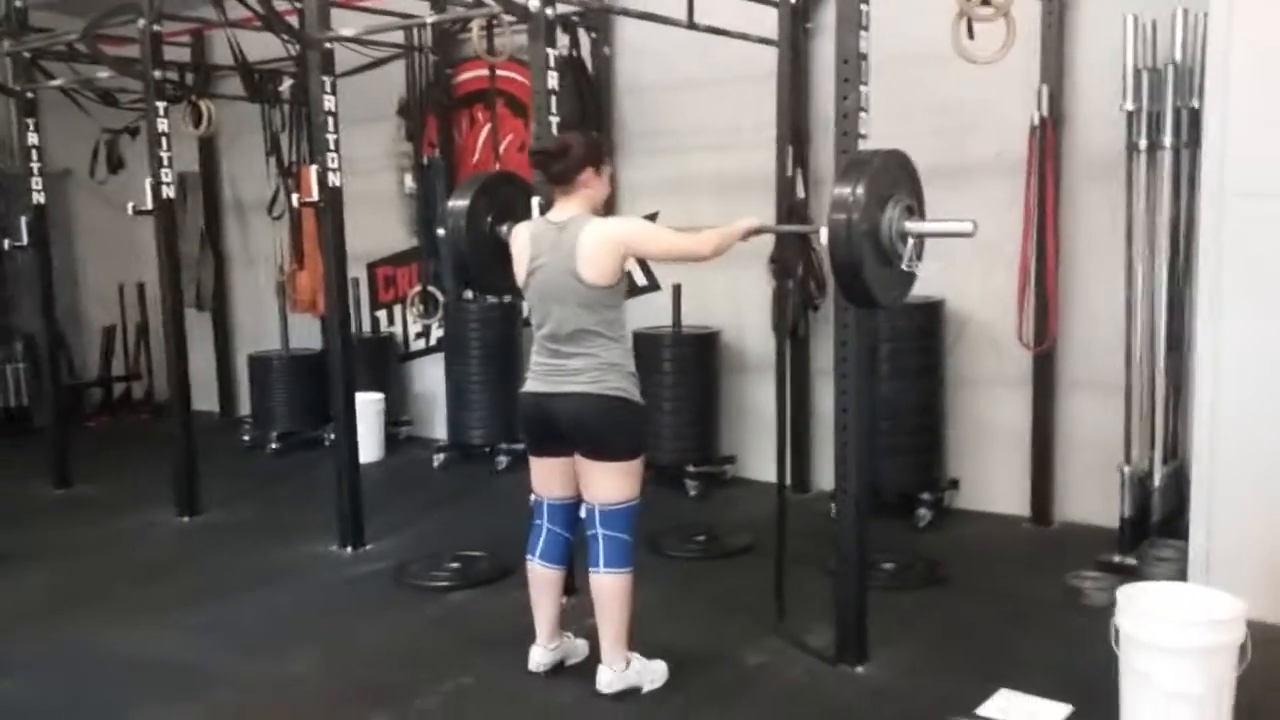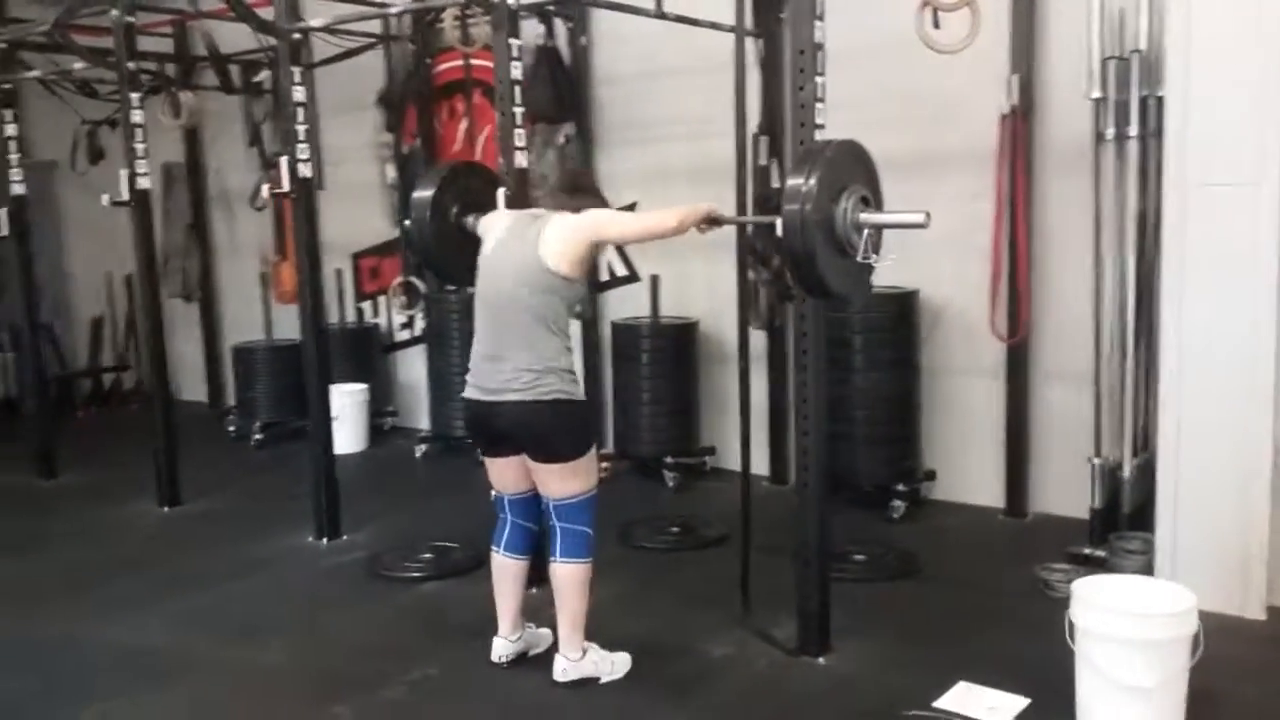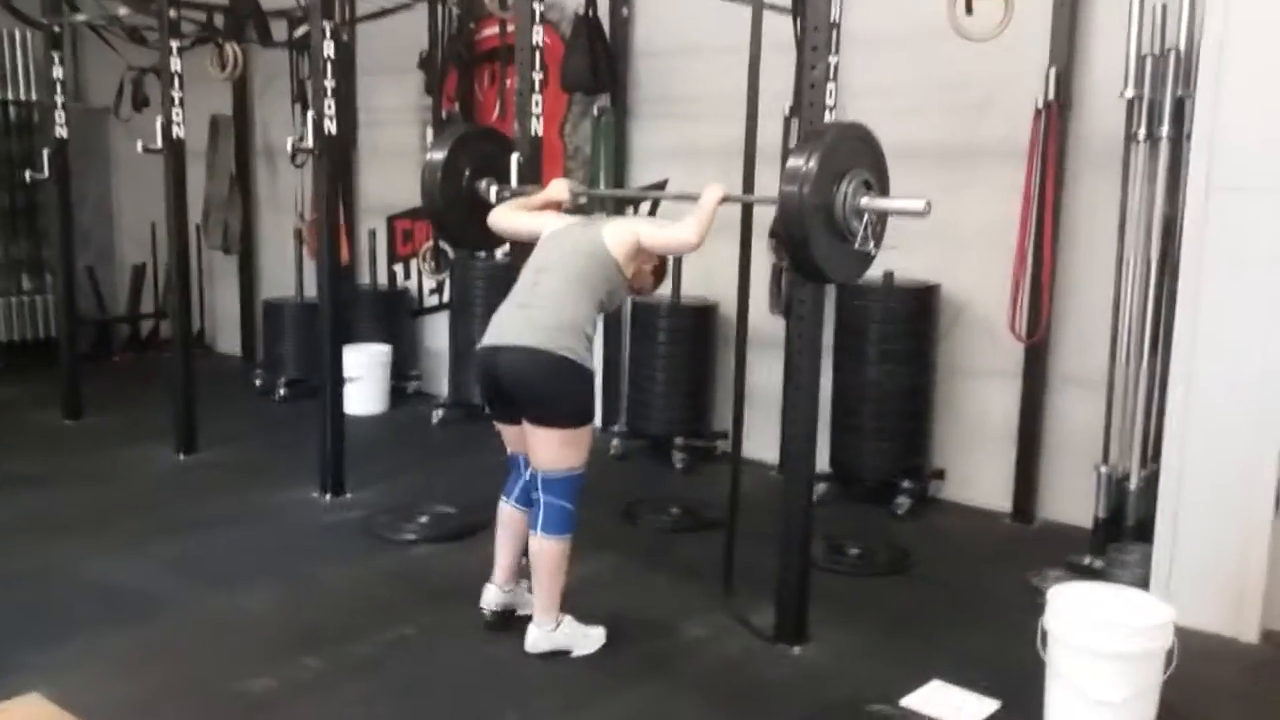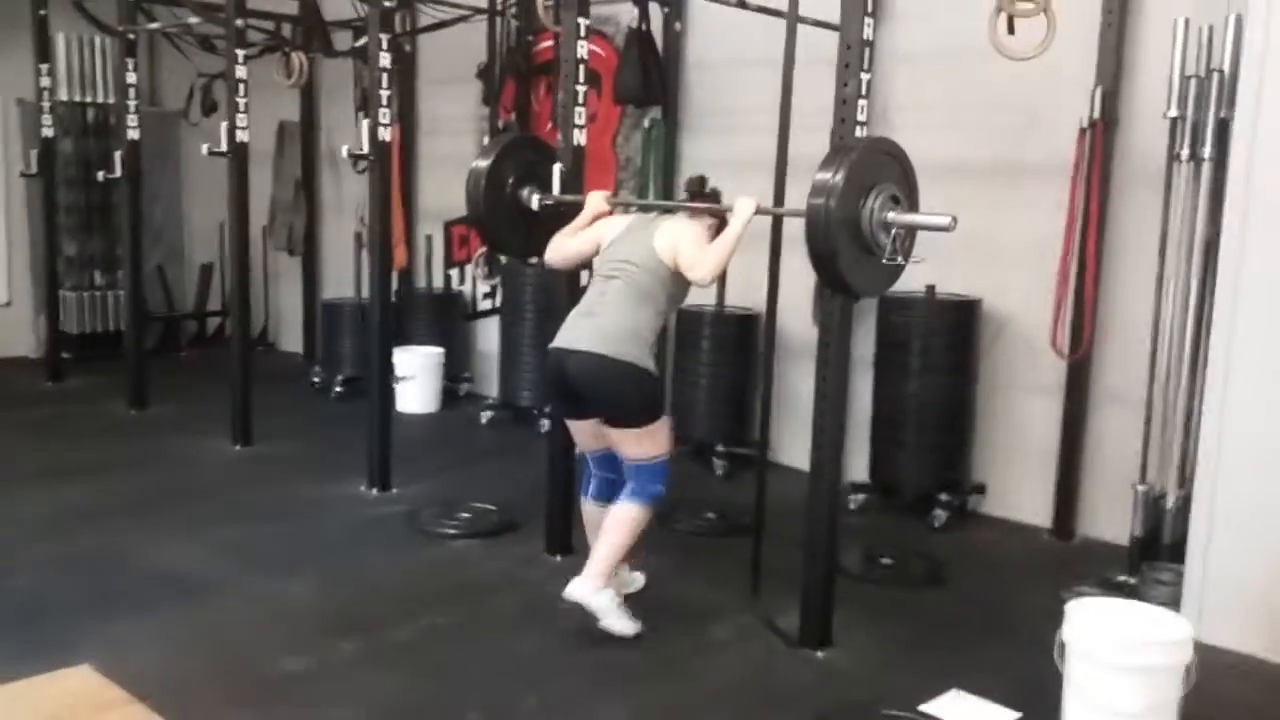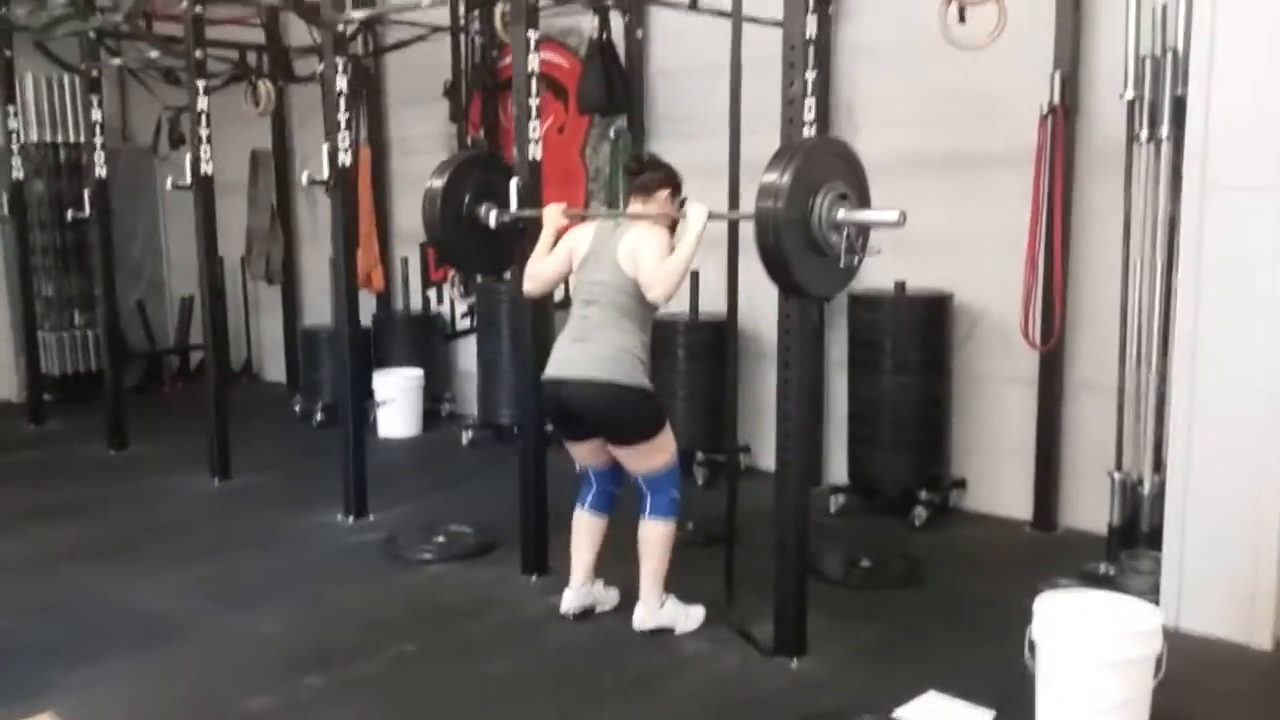
dt=0.5s
person 1, frame 1
left shoulder: (522, 237)
right shoulder: (611, 234)
right elbow: (701, 247)
right wrist: (743, 226)
left hip: (541, 400)
right hip: (603, 404)
left knee: (550, 522)
right knee: (610, 532)
left ankle: (546, 645)
right ankle: (616, 666)
person 1, frame 2
left shoulder: (500, 226)
right shoulder: (577, 226)
right elbow: (665, 222)
right wrist: (701, 213)
left hip: (482, 400)
right hip: (543, 404)
left knee: (514, 518)
right knee: (571, 523)
left ankle: (508, 635)
right ankle: (573, 655)
person 1, frame 3
left shoulder: (563, 223)
right shoulder: (635, 233)
left elbow: (497, 218)
right elbow: (687, 238)
left wrist: (547, 196)
right wrist: (709, 201)
left hip: (494, 350)
right hip: (550, 360)
left knee: (525, 474)
right knee: (556, 493)
left ankle: (500, 588)
right ankle: (547, 625)
person 1, frame 4
left shoulder: (619, 222)
right shoulder: (689, 231)
left elbow: (554, 256)
right elbow: (703, 271)
left wrist: (589, 212)
right wrist: (740, 221)
left hip: (564, 353)
right hip: (615, 363)
left knee: (600, 470)
right knee: (647, 479)
left ankle: (606, 571)
right ankle: (594, 582)
person 1, frame 5
left shoulder: (582, 232)
right shoulder: (650, 236)
left elbow: (532, 285)
right elbow: (658, 289)
left wrist: (549, 228)
right wrist: (692, 231)
left hip: (558, 380)
right hip: (612, 385)
left knee: (599, 481)
right knee: (661, 487)
left ankle: (580, 591)
right ankle: (653, 607)
